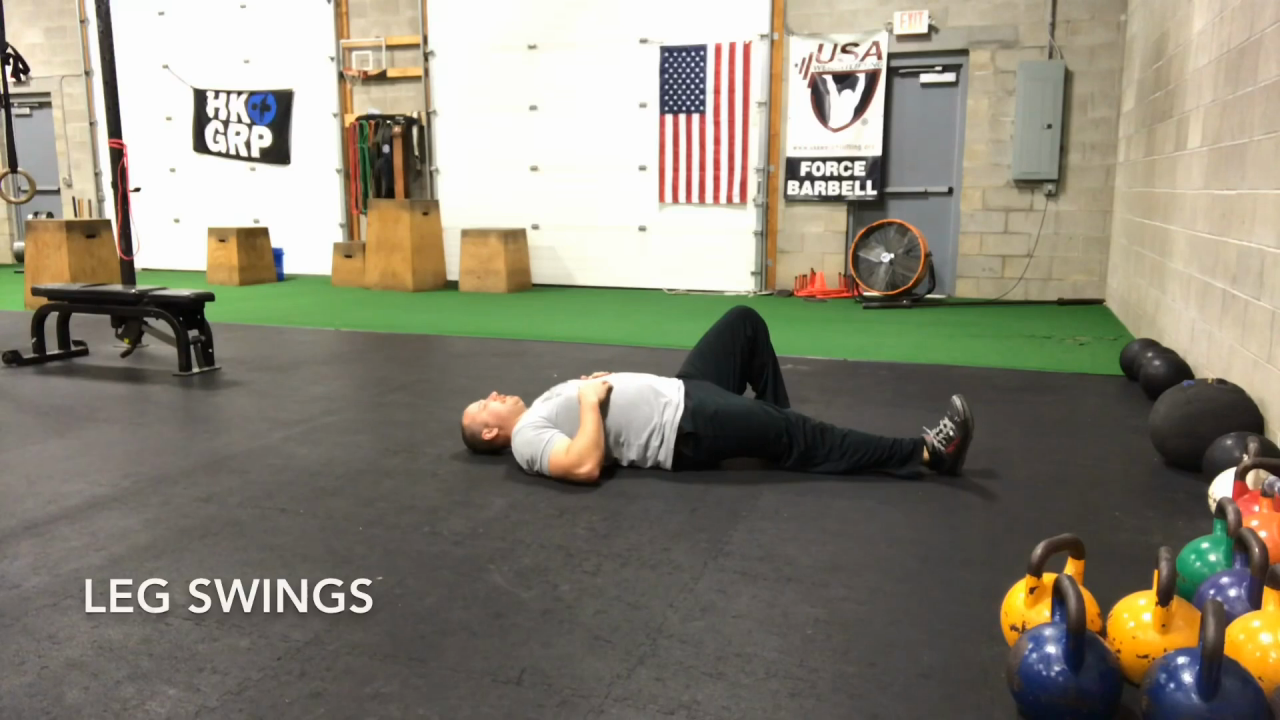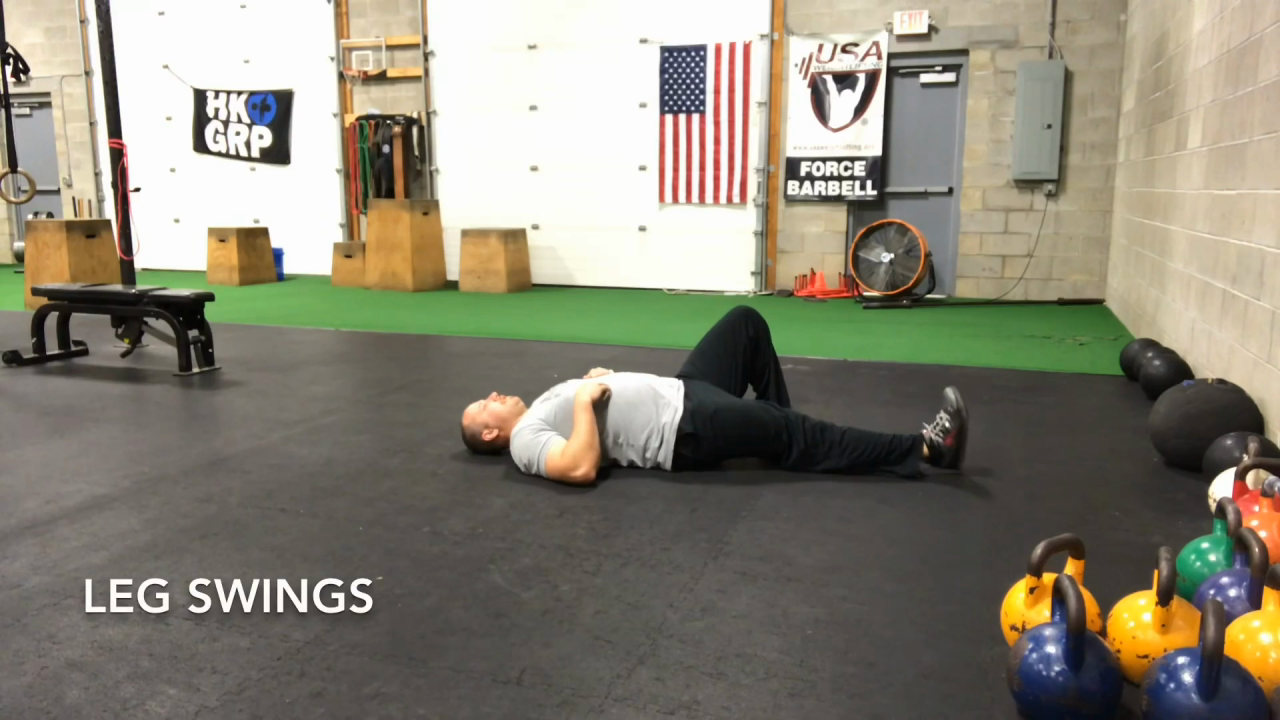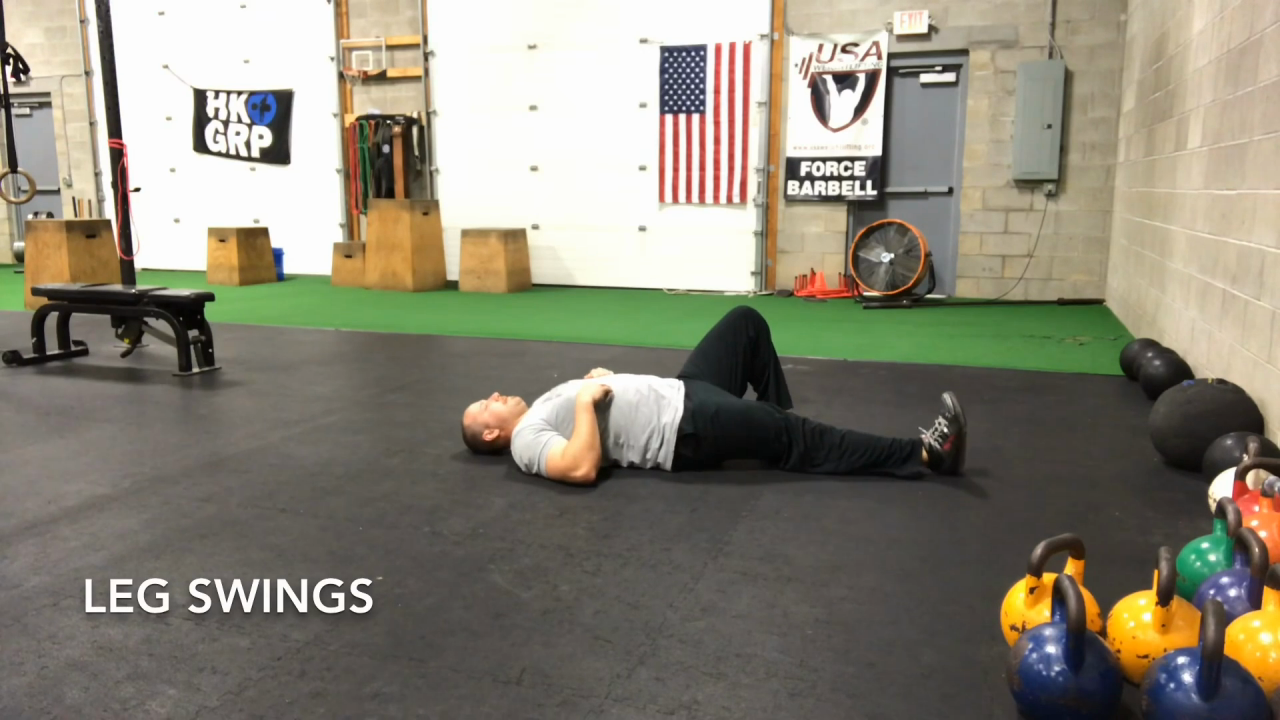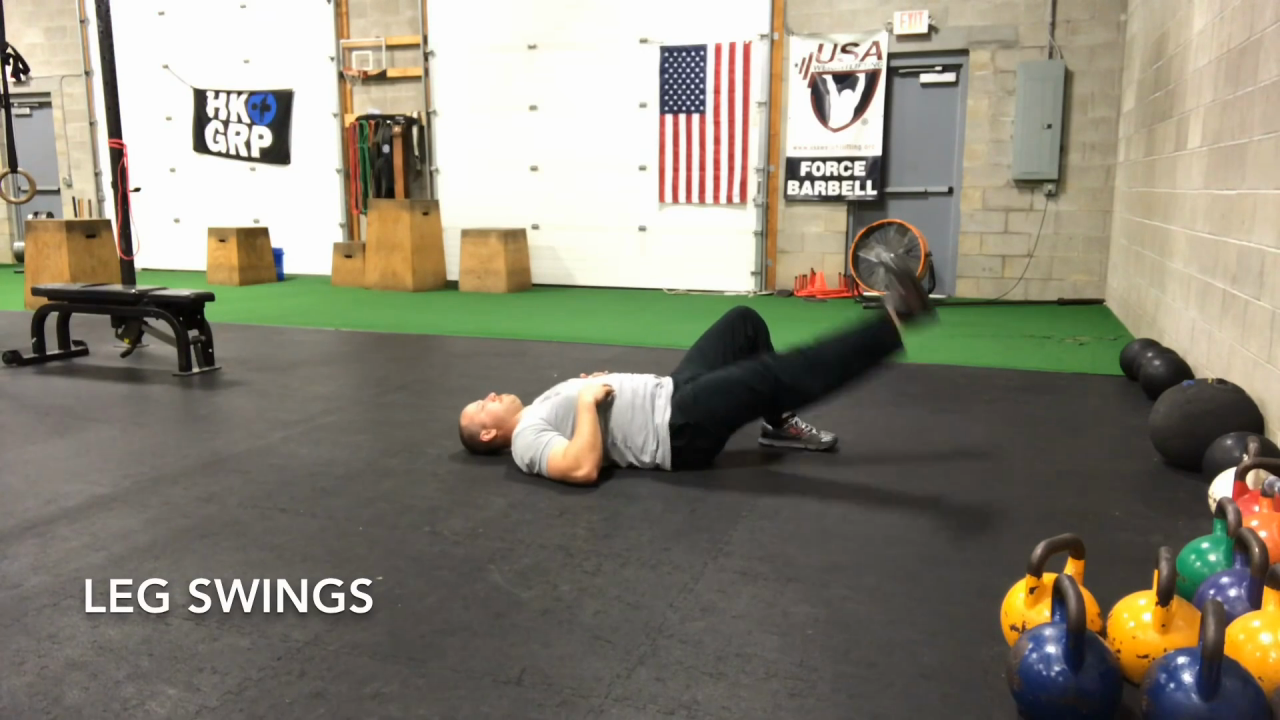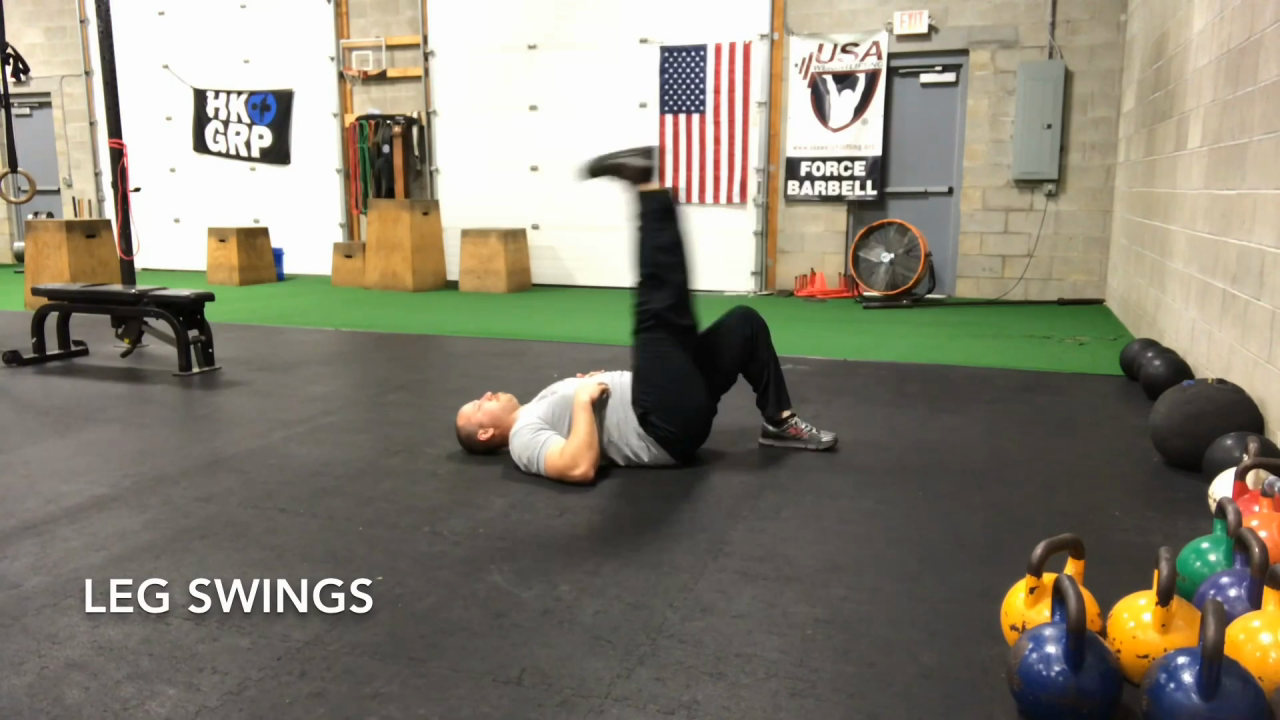
dt=0.4s
person 1, frame 1
left shoulder: (542, 410)
right shoulder: (527, 439)
right elbow: (586, 467)
left wrist: (596, 383)
right wrist: (590, 400)
left hip: (681, 393)
right hip: (685, 432)
left knee: (744, 322)
right knee: (797, 438)
left ankle: (775, 418)
right ankle: (926, 453)
person 1, frame 2
left shoulder: (542, 408)
right shoulder: (526, 441)
right elbow: (582, 468)
left wrist: (595, 380)
right wrist: (584, 401)
left hip: (681, 392)
right hip: (685, 432)
left knee: (746, 322)
right knee: (799, 439)
left ankle: (777, 414)
right ankle: (926, 448)
person 1, frame 3
left shoulder: (543, 409)
right shoulder: (527, 440)
right elbow: (582, 469)
left wrist: (597, 380)
right wrist: (586, 401)
left hip: (682, 394)
right hip: (686, 432)
left knee: (746, 322)
right knee: (796, 439)
left ankle: (778, 414)
right ankle: (926, 453)
person 1, frame 4
left shoulder: (539, 408)
right shoulder: (526, 442)
right elbow: (583, 467)
left wrist: (590, 388)
right wrist: (588, 401)
left hip: (670, 392)
right hip: (681, 433)
left knee: (741, 322)
right knee: (770, 378)
left ankle: (781, 425)
right ankle: (893, 321)
person 1, frame 5
left shoulder: (538, 410)
right shoulder: (524, 439)
right elbow: (581, 468)
left wrist: (594, 383)
right wrist: (584, 400)
left hip: (678, 410)
right hip: (672, 425)
left knee: (744, 322)
right knee: (660, 314)
left ankle: (780, 422)
